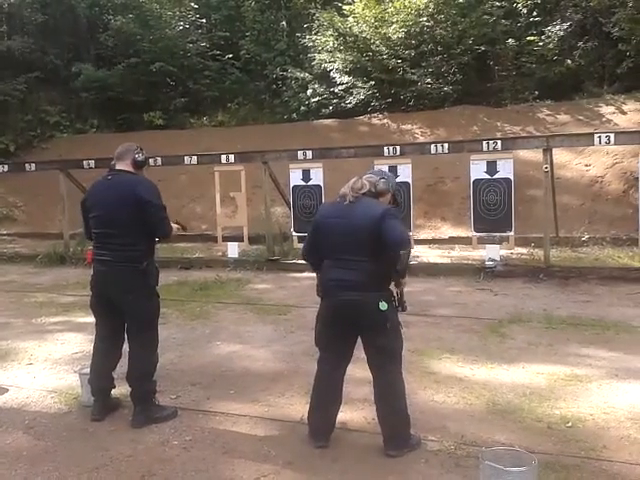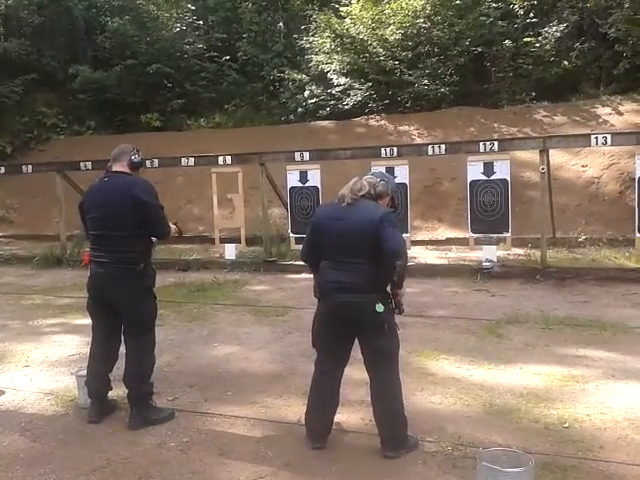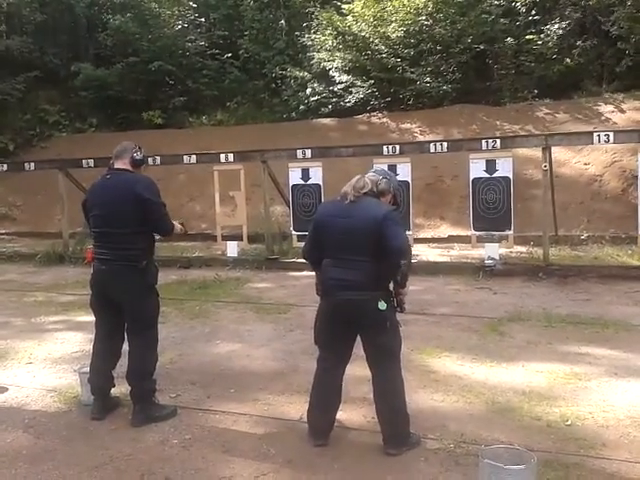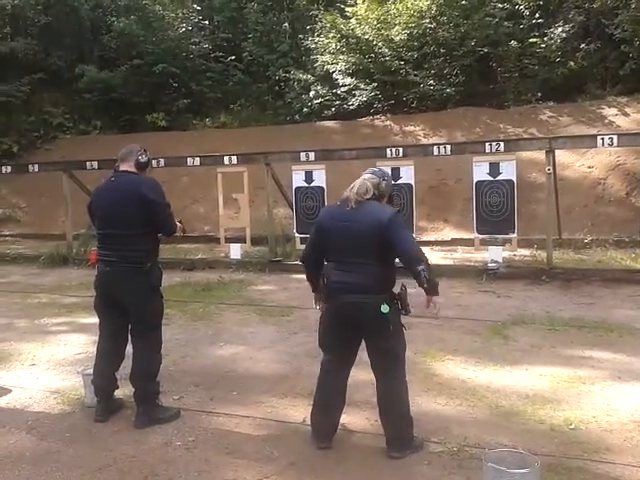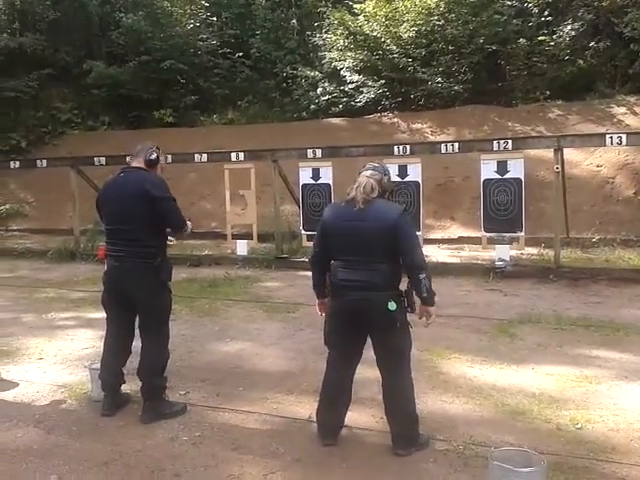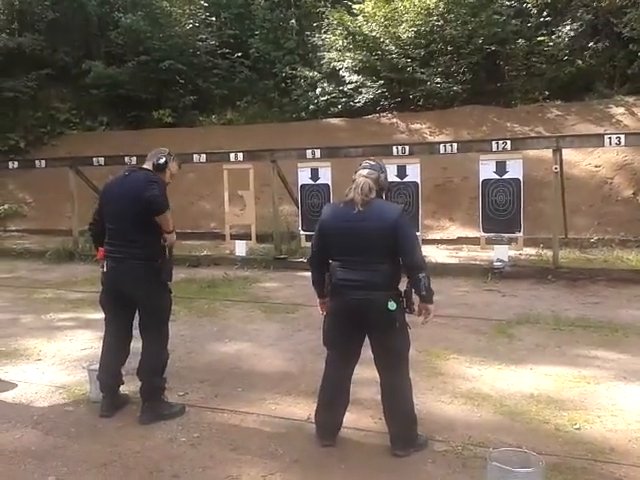
dt=0.4s
person 1, frame 1
left shoulder: (326, 212)
right shoulder: (382, 212)
left elbow: (309, 253)
right elbow: (400, 242)
right wrist: (398, 274)
left hip: (334, 300)
right hip: (373, 302)
left knee: (329, 365)
right knee: (387, 369)
left ankle: (319, 432)
right ankle: (397, 439)
person 1, frame 2
left shoulder: (323, 213)
right shoulder: (381, 216)
left elbow: (308, 255)
right elbow: (396, 253)
right wrist: (396, 285)
left hip: (331, 302)
right hip: (370, 304)
left knee: (326, 367)
right knee: (384, 371)
left ankle: (316, 433)
right ankle: (394, 441)
person 1, frame 3
left shoulder: (326, 210)
right shoulder: (384, 214)
left elbow: (310, 253)
right elbow: (401, 251)
right wrist: (399, 284)
left hip: (333, 300)
right hip: (372, 301)
left knee: (329, 364)
right knee: (386, 369)
left ankle: (318, 431)
right ankle: (396, 438)
person 1, frame 4
left shoulder: (328, 215)
right shoulder: (387, 216)
left elbow: (310, 257)
right elbow: (412, 256)
left wrist: (318, 289)
right wrist: (430, 288)
left hip: (337, 303)
right hip: (377, 305)
left knee: (333, 368)
right knee: (390, 372)
left ankle: (322, 434)
right ankle: (400, 441)
person 1, frame 5
left shoulder: (332, 214)
right shoulder: (394, 214)
left elbow: (318, 259)
right elbow: (414, 261)
left wrist: (322, 294)
right wrist: (426, 299)
left hip: (343, 302)
right hip: (384, 303)
left knee: (338, 366)
right knee: (395, 370)
left ankle: (327, 431)
right ankle: (405, 439)
person 1, frame 6
left shoulder: (330, 213)
right shoulder: (393, 214)
left elbow: (316, 259)
right elbow: (414, 260)
left wrist: (323, 293)
right wrist: (426, 296)
left hip: (342, 302)
right hip: (383, 303)
left knee: (337, 367)
right knee: (394, 371)
left ankle: (326, 431)
right ankle: (404, 440)
person 2, frame 1
left shoulder: (93, 190)
right shoulder: (142, 186)
left elbow: (90, 233)
right elbow: (161, 231)
right wrist: (172, 228)
left hip: (102, 273)
right hip: (134, 275)
left knee: (106, 336)
right knee: (142, 340)
left ankle: (101, 401)
right ankle: (144, 407)
person 2, frame 2
left shoulder: (92, 192)
right shoulder: (140, 187)
left elbow: (91, 232)
right elbow: (160, 230)
right wrist: (170, 229)
left hip: (99, 275)
right hip: (131, 276)
left knee: (102, 338)
right knee: (139, 342)
left ankle: (97, 403)
right ankle: (141, 409)
person 2, frame 3
left shoulder: (94, 189)
right shoulder: (142, 184)
left elbow: (97, 227)
right elbow: (162, 227)
right wrist: (175, 228)
left hip: (101, 271)
right hip: (134, 273)
left knee: (105, 335)
right knee: (142, 338)
left ankle: (100, 400)
right ankle: (143, 405)
person 2, frame 4
left shoulder: (100, 192)
right shoulder: (147, 186)
right elbow: (167, 227)
right wrist: (176, 226)
left hip: (106, 273)
right hip: (139, 275)
left knee: (109, 336)
right knee: (146, 340)
left ankle: (104, 402)
right ankle: (147, 407)
person 2, frame 5
left shoulder: (108, 187)
right shoulder: (151, 183)
right elbow: (174, 221)
right wrist: (185, 226)
left hip: (115, 269)
right hip: (148, 271)
left knee: (117, 332)
right knee: (154, 336)
left ankle: (110, 396)
right ankle: (153, 402)
person 2, frame 6
left shoulder: (112, 186)
right shoulder: (150, 181)
left elbow: (96, 229)
right elbow: (157, 203)
right wrist: (169, 231)
left hip: (114, 270)
right hip: (147, 272)
left knee: (115, 333)
right knee: (154, 337)
left ankle: (109, 397)
right ankle: (152, 404)
